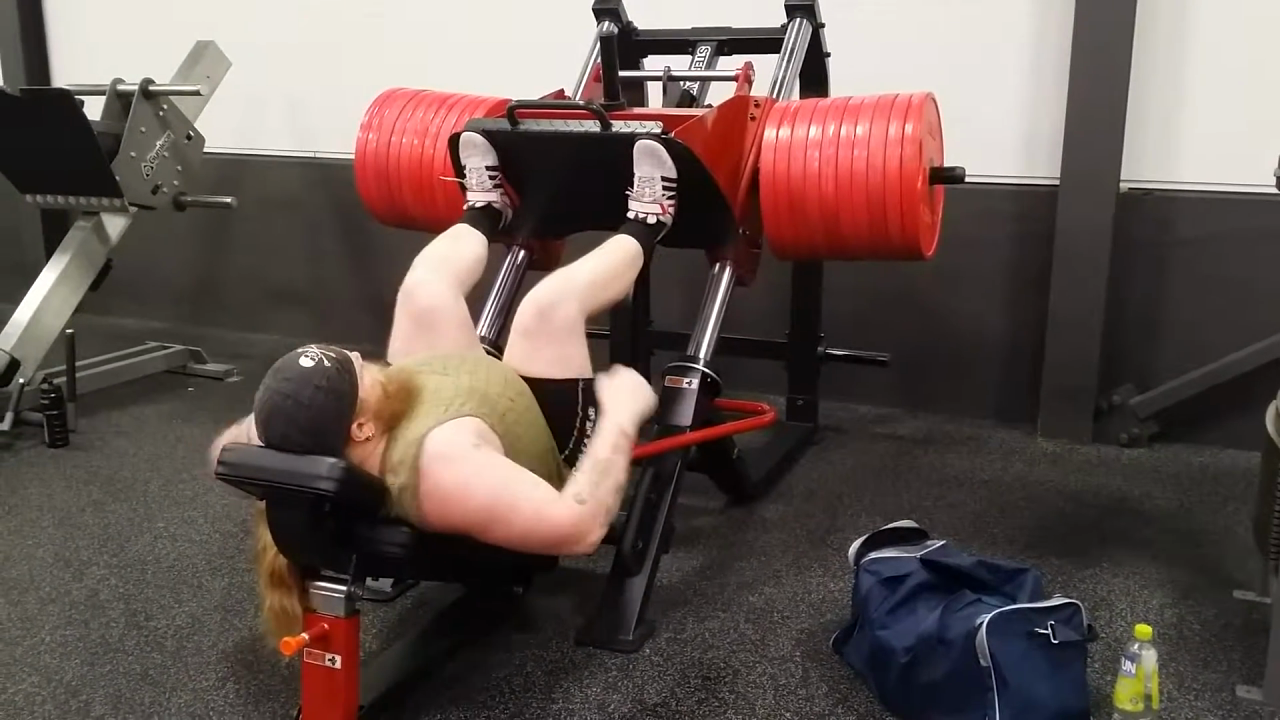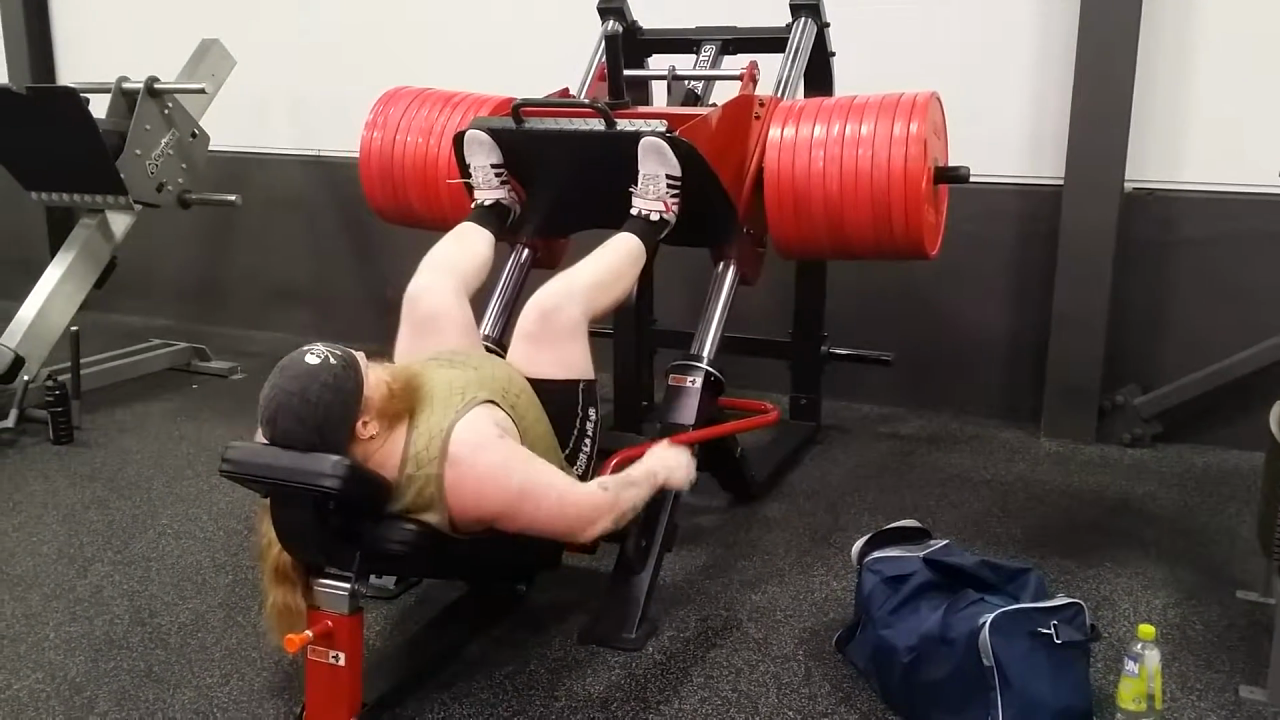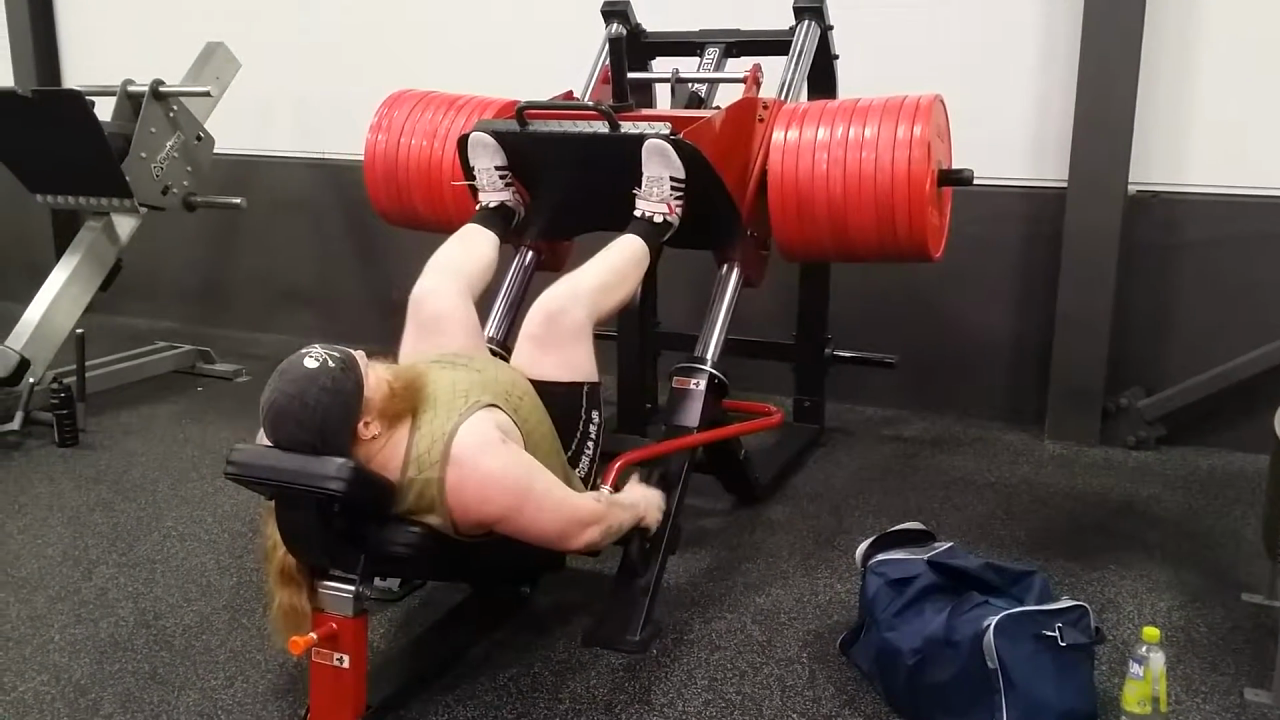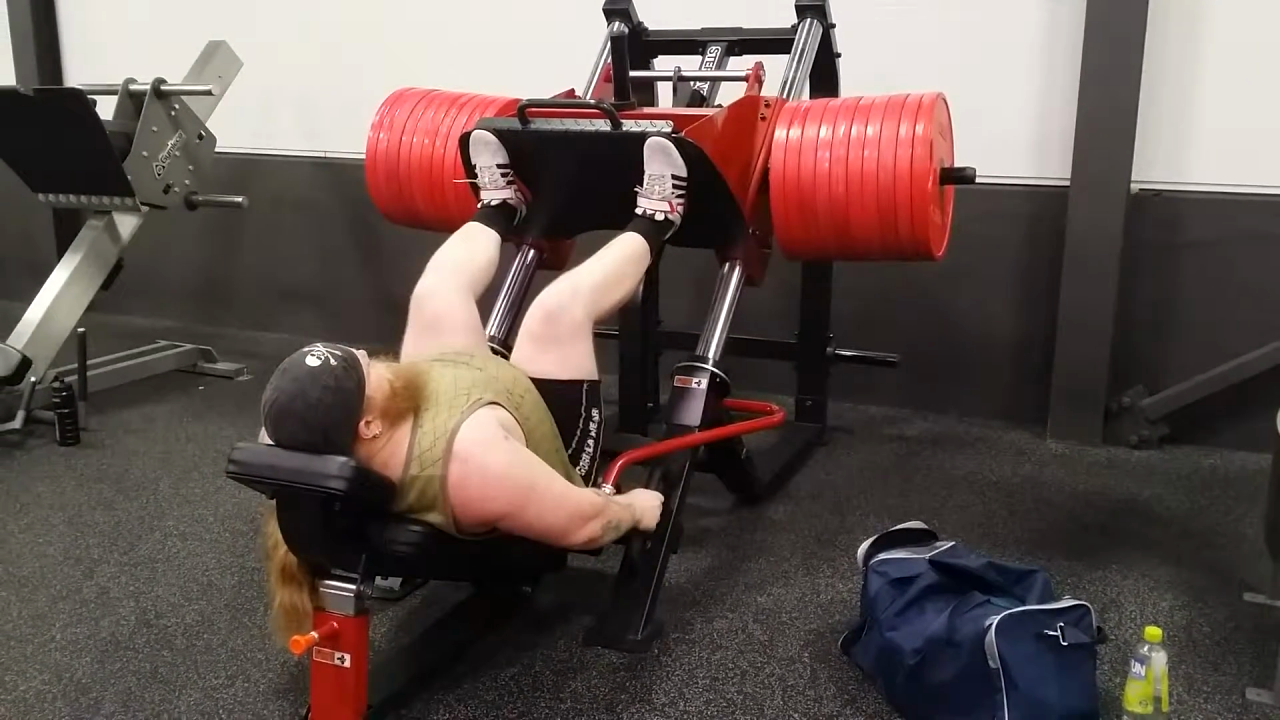
dt=0.2s
person 1, frame 1
left shoulder: (296, 460)
right shoulder: (439, 465)
left elbow: (227, 449)
right elbow: (575, 529)
right wrist: (621, 416)
right hip: (540, 464)
left knee: (427, 290)
right knee: (548, 309)
left ankle: (488, 209)
right ankle: (645, 225)
person 1, frame 2
left shoulder: (298, 448)
right shoulder: (464, 455)
right elbow: (589, 518)
right wrist: (655, 470)
right hip: (546, 467)
left knee: (431, 291)
right knee: (553, 309)
left ankle: (493, 205)
right ankle: (649, 221)
person 1, frame 3
left shoulder: (299, 455)
right shoulder: (465, 458)
right elbow: (581, 529)
right wrist: (635, 505)
right hip: (545, 467)
left knee: (435, 295)
right knee: (558, 312)
left ankle: (497, 209)
right ankle: (652, 224)
person 1, frame 4
left shoulder: (307, 456)
right shoulder: (469, 456)
right elbow: (582, 524)
right wrist: (634, 508)
right hip: (545, 467)
left knee: (438, 292)
right knee: (558, 310)
left ankle: (499, 206)
right ankle: (654, 220)
